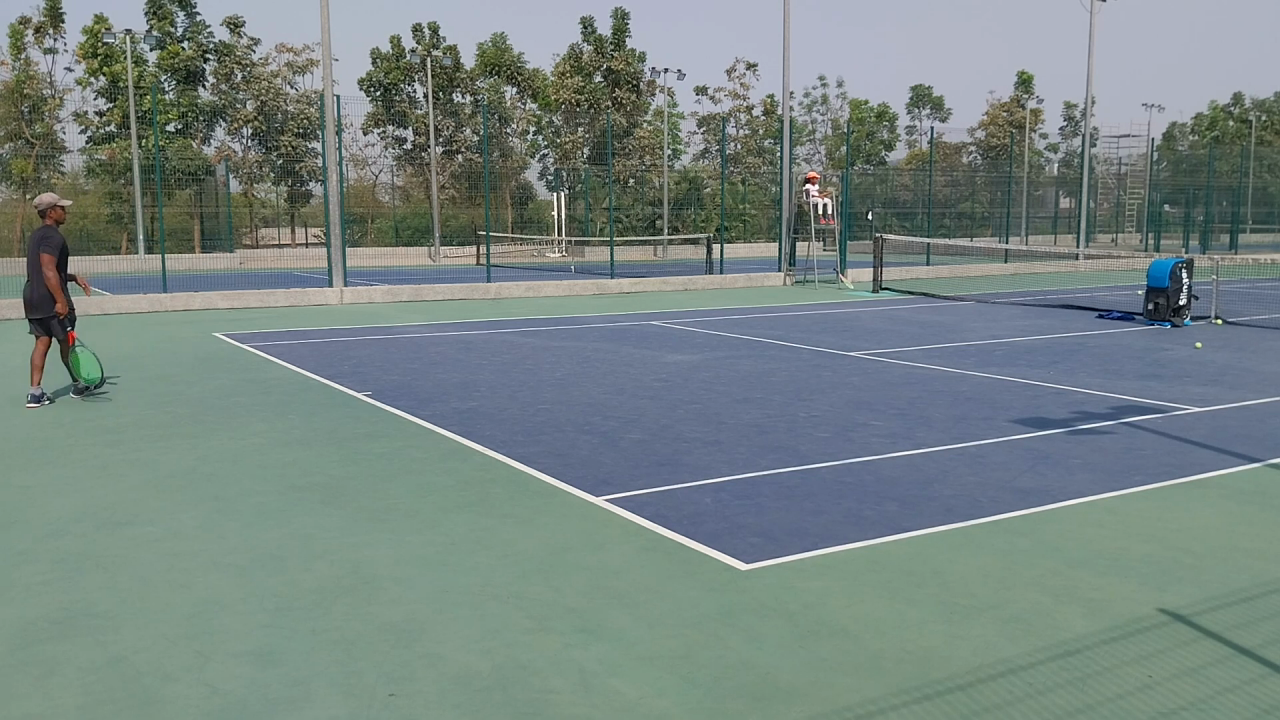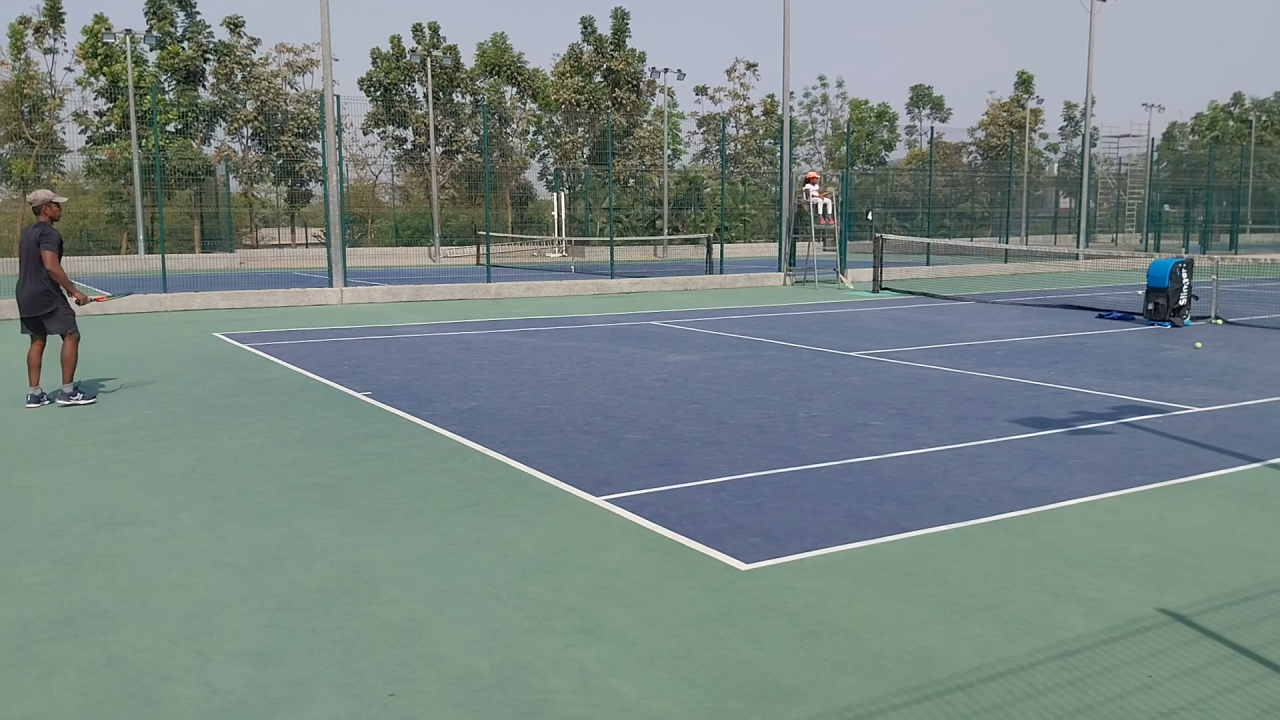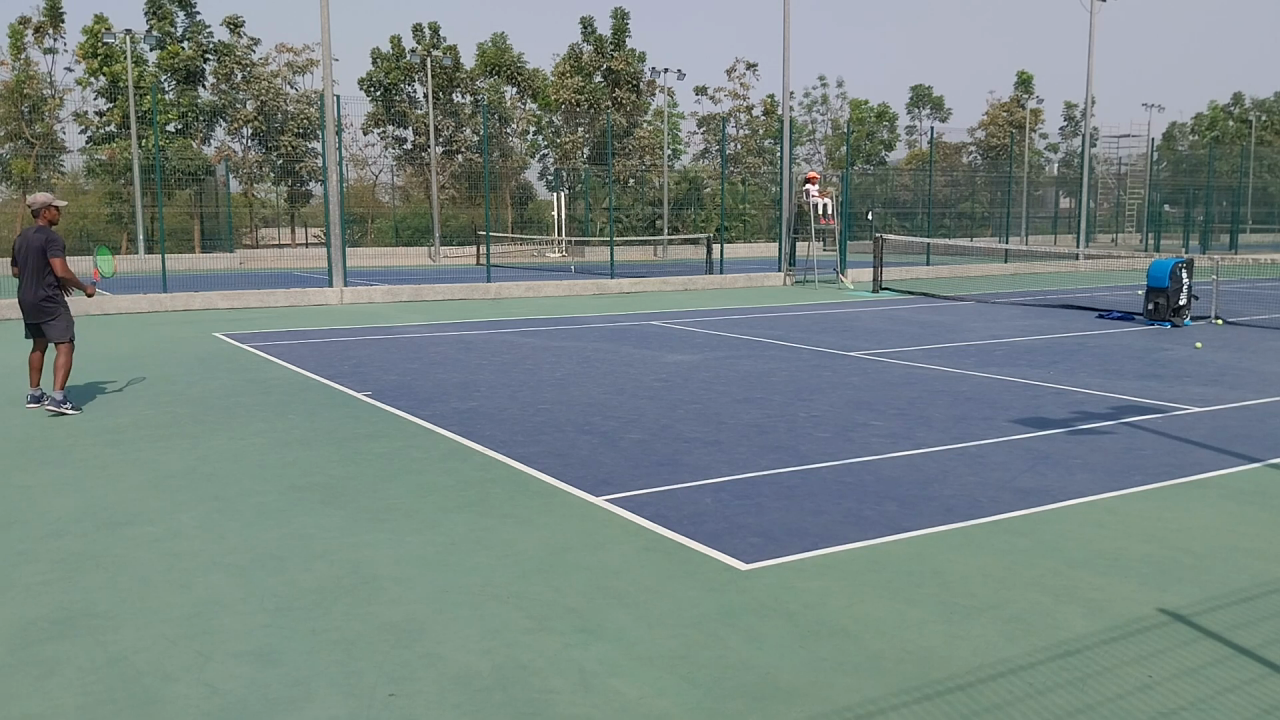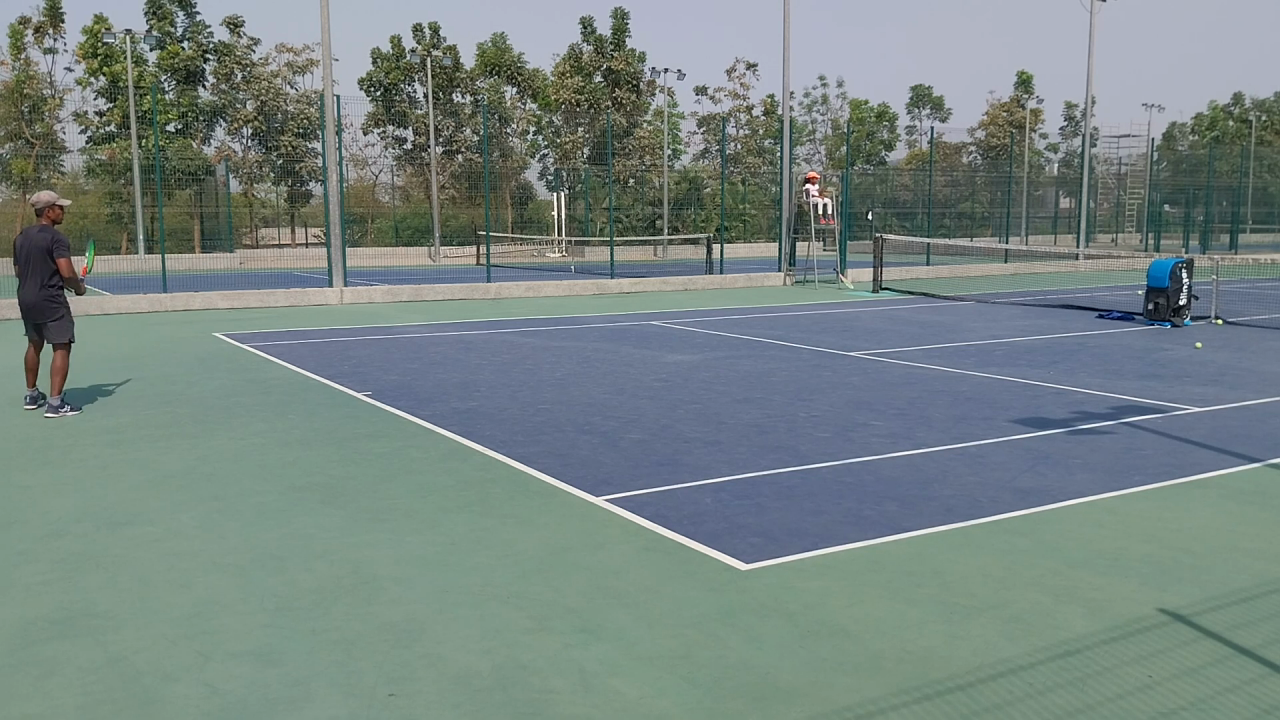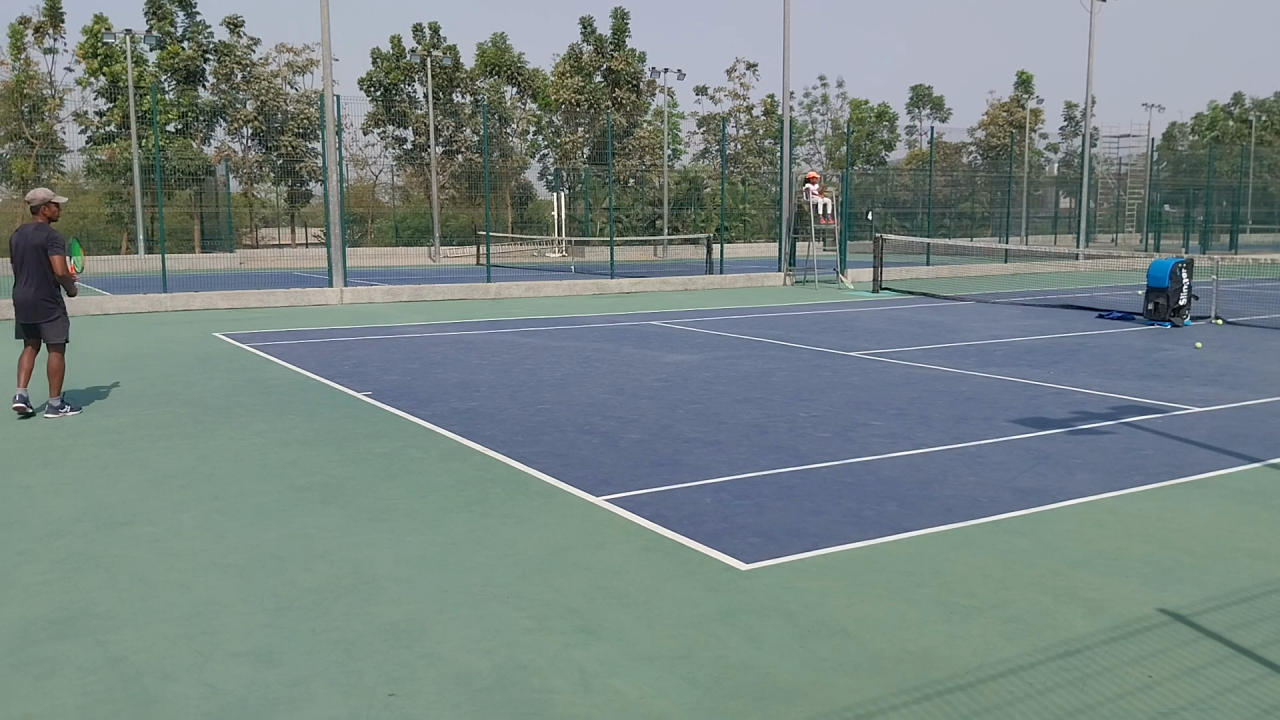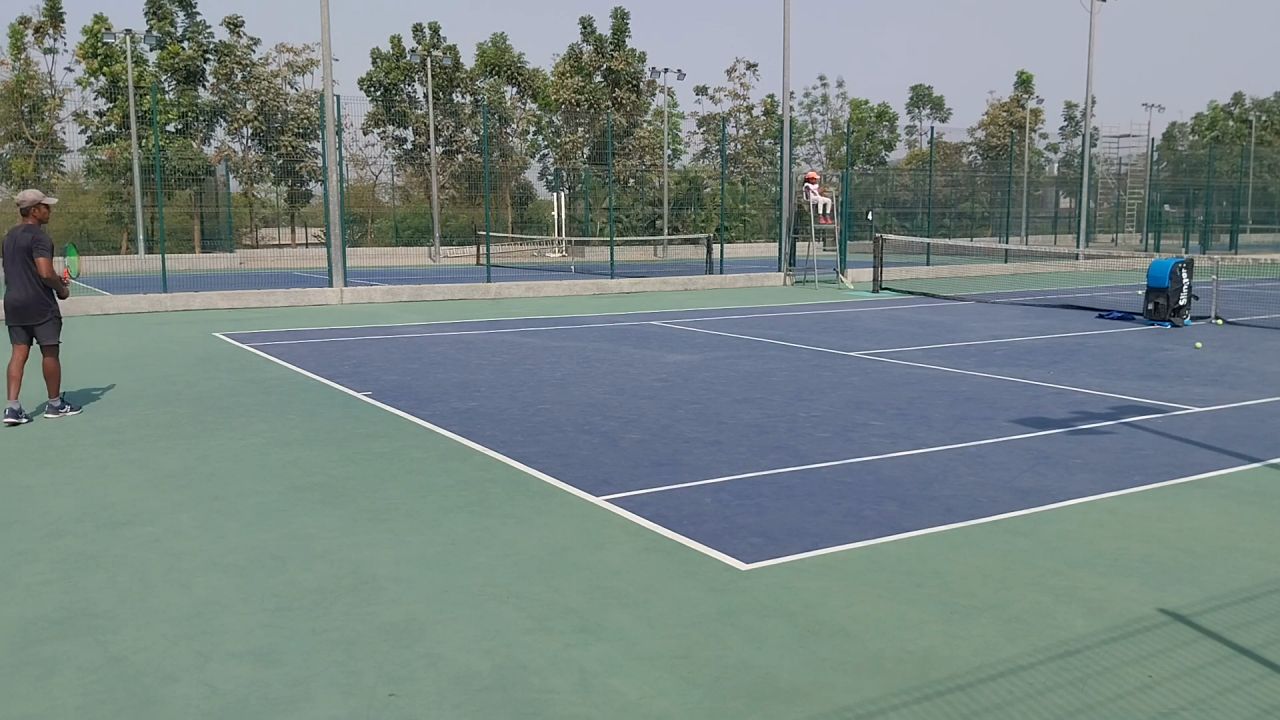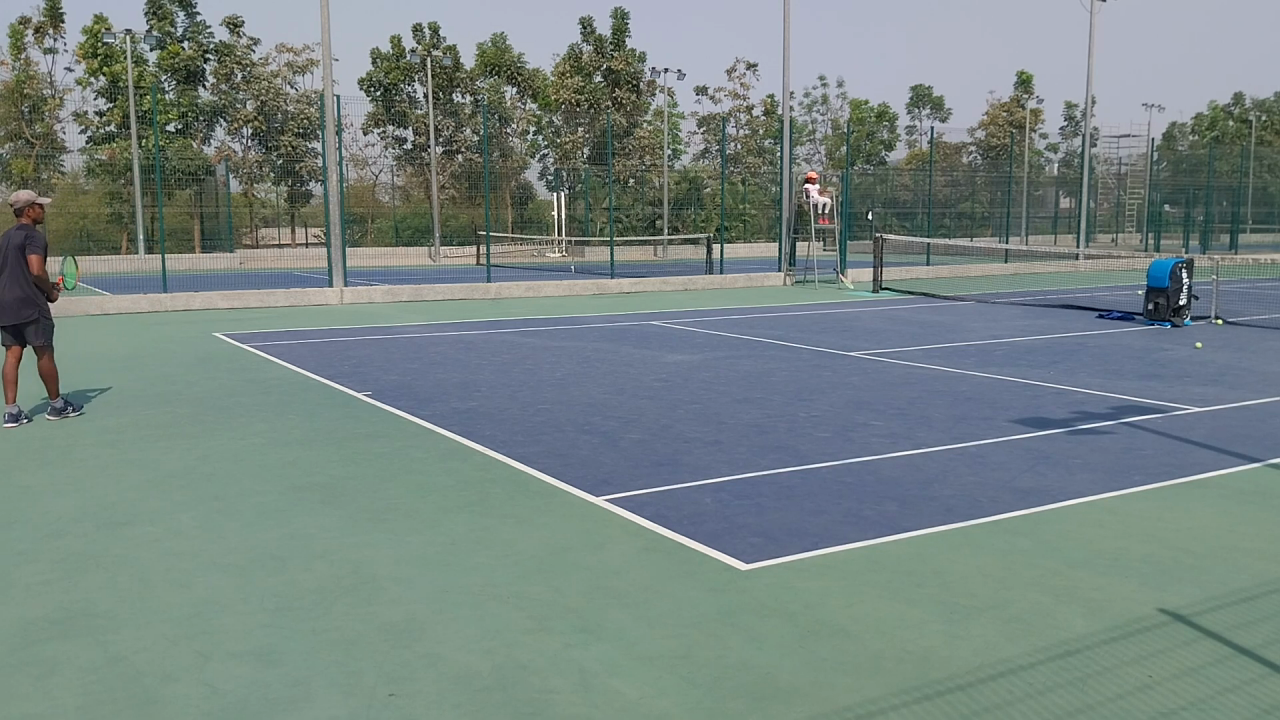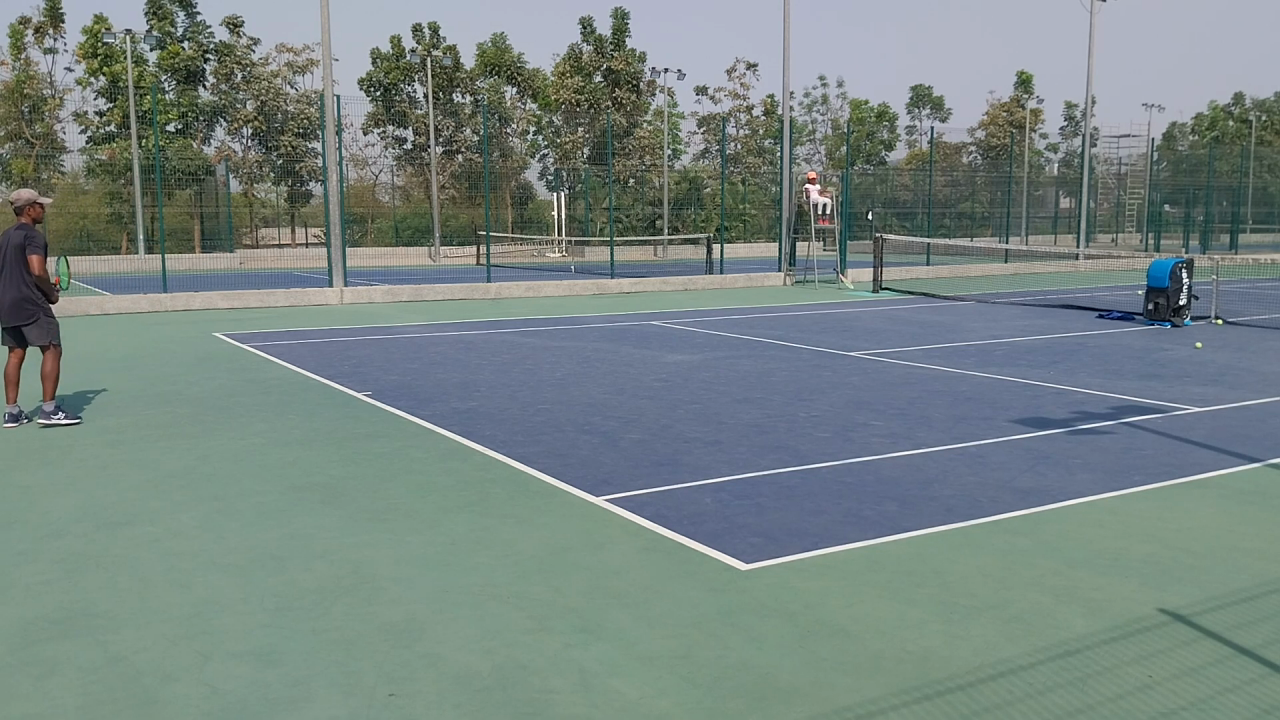
dt=0.2s
person 1, frame 1
left shoulder: (38, 235)
right shoulder: (52, 236)
right elbow: (48, 270)
left wrist: (74, 278)
right wrist: (61, 301)
left hip: (32, 298)
right hip: (50, 299)
left knee: (42, 342)
right knee: (66, 340)
left ankle: (35, 393)
right ankle: (78, 386)
person 1, frame 2
left shoulder: (27, 233)
right shoulder: (48, 233)
right elbow: (51, 265)
left wrist: (62, 282)
right wrist: (74, 290)
left hip: (25, 296)
right hip: (46, 296)
left knee: (37, 342)
right knee: (71, 337)
left ankle: (34, 393)
right ankle: (69, 389)
person 1, frame 3
left shoulder: (20, 238)
right shoulder: (51, 238)
left elbow: (16, 271)
right elbow: (62, 271)
right wrist: (85, 288)
left hip: (27, 301)
right hip: (50, 302)
left knee: (39, 346)
right knee: (65, 346)
left ankle: (35, 394)
right ankle: (58, 398)
person 1, frame 4
left shoulder: (21, 237)
right shoulder: (55, 238)
left elbow: (18, 271)
right elbow: (68, 273)
right wrist: (79, 286)
left hip: (27, 301)
right hip: (51, 302)
left knee: (34, 345)
right knee: (61, 349)
left ankle: (31, 394)
right ankle: (56, 403)
person 1, frame 5
left shoulder: (17, 235)
right shoulder: (51, 236)
right elbow: (60, 271)
right wrist: (71, 287)
left hip: (22, 300)
right hip: (48, 302)
left knee: (30, 347)
right knee: (56, 350)
left ankle: (21, 394)
right ankle: (55, 404)
person 1, frame 6
left shoulder: (10, 237)
right shoulder: (39, 237)
right elbow: (45, 273)
left wrist: (54, 281)
right wrist: (61, 288)
left hip: (14, 302)
right hip: (40, 304)
left knee: (19, 353)
right knee: (50, 352)
left ankle: (12, 407)
right ankle: (55, 404)
person 1, frame 7
right shoulder: (33, 235)
right elbow: (37, 271)
left wrist: (44, 287)
right wrist: (51, 291)
right hip: (29, 304)
right knee: (44, 353)
right ankle: (57, 403)
person 1, frame 8
right shoulder: (32, 235)
right elbow: (38, 271)
right wrist: (51, 291)
right hip: (32, 304)
right knee: (52, 351)
right ankle: (49, 409)
